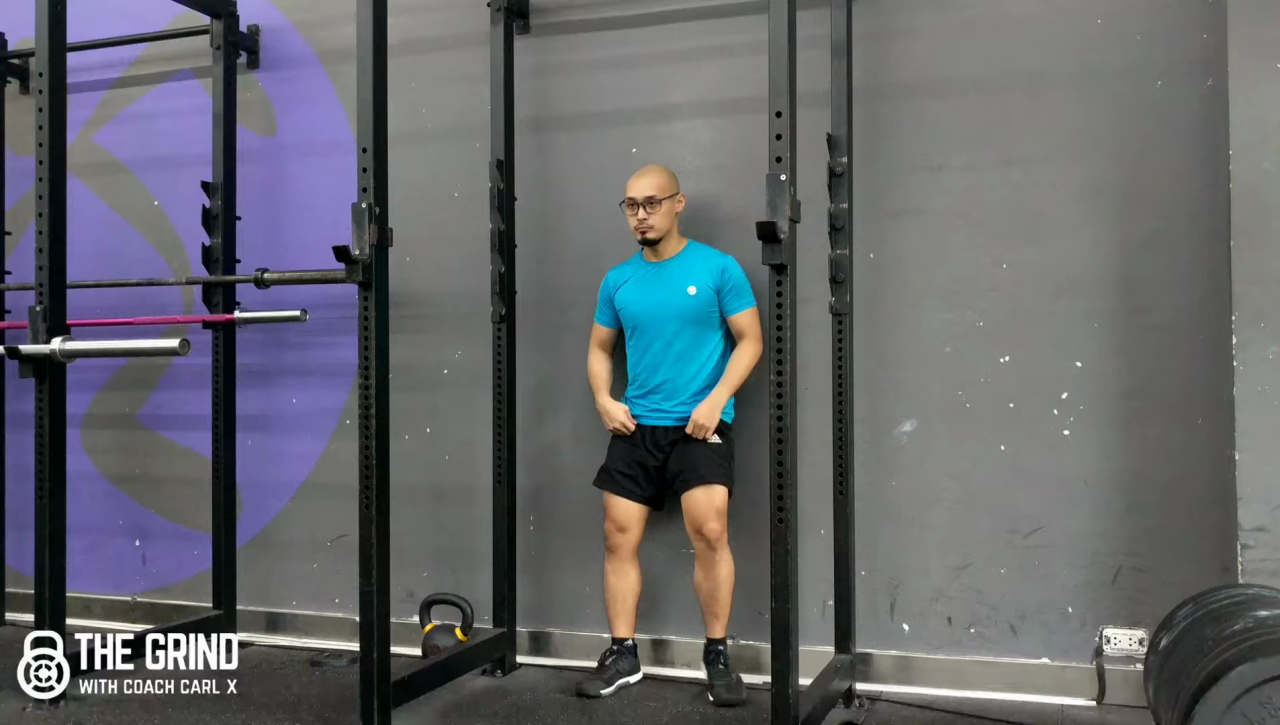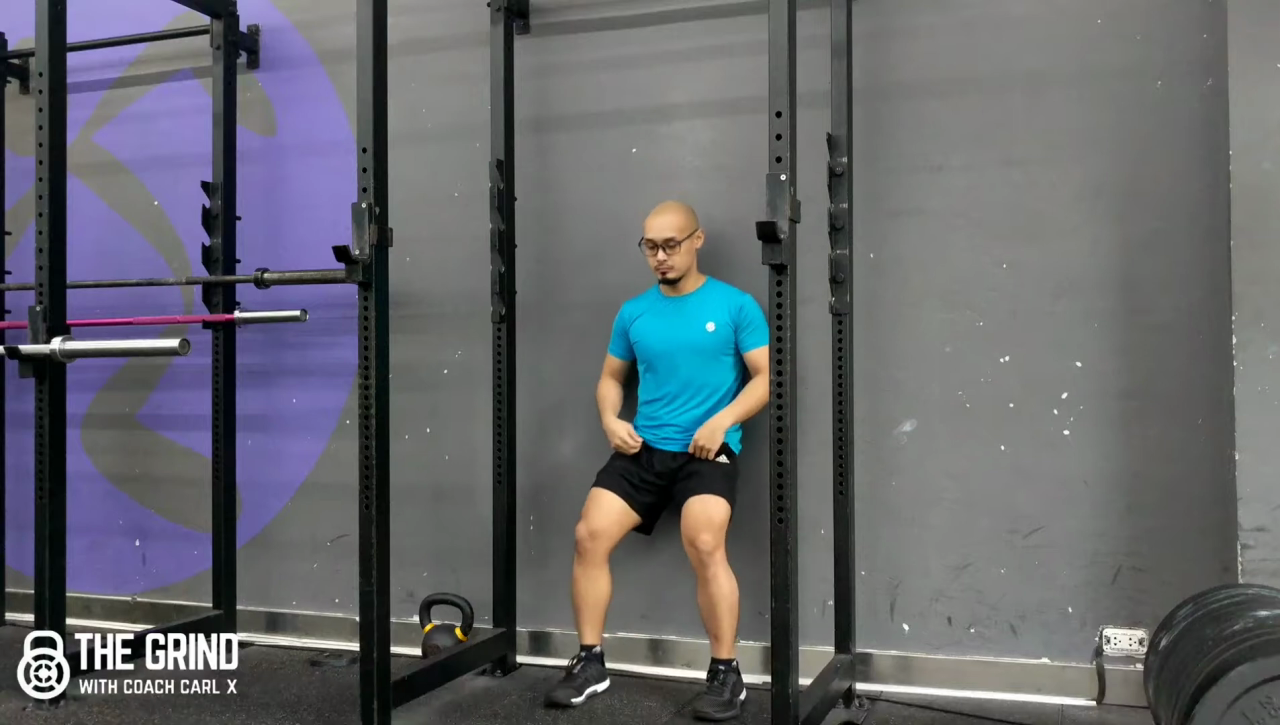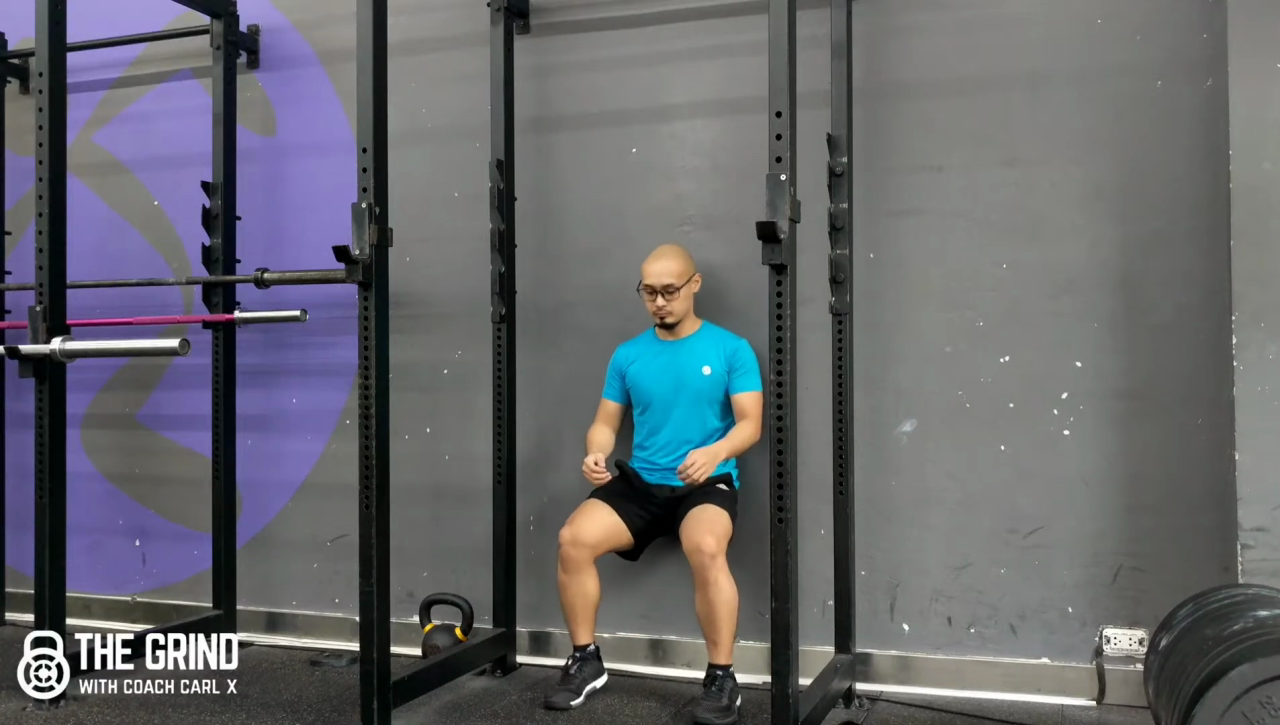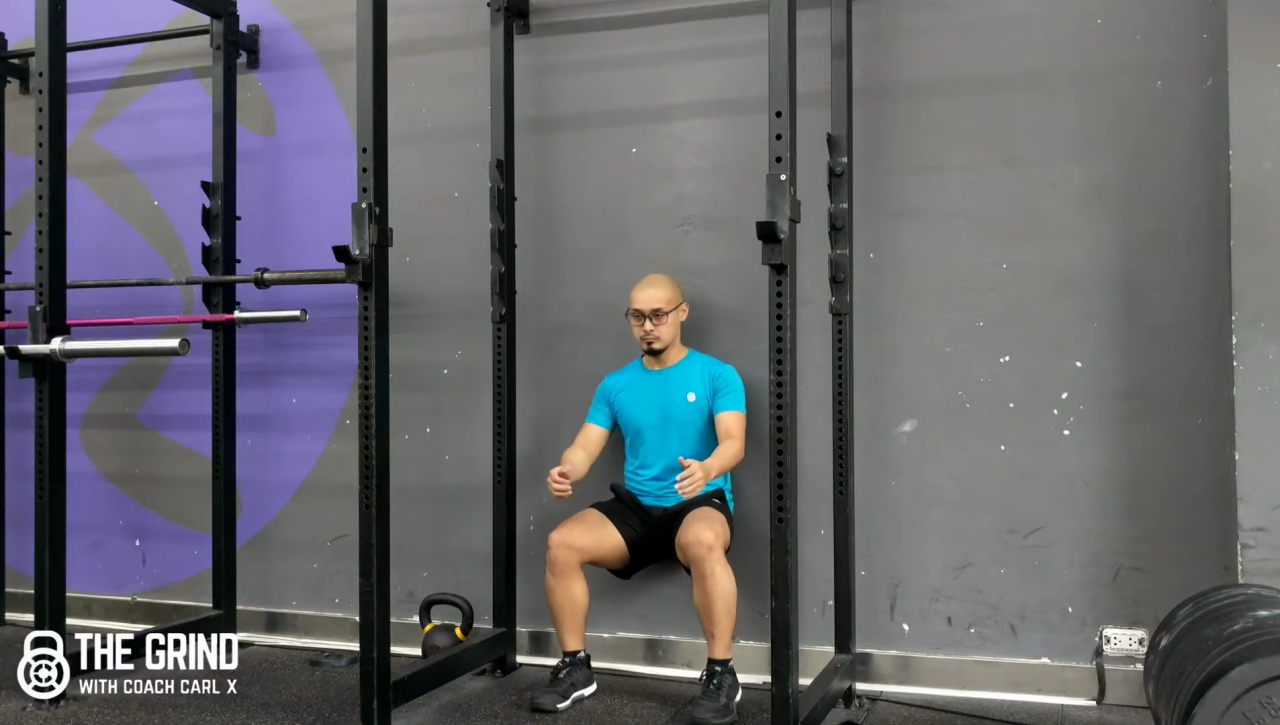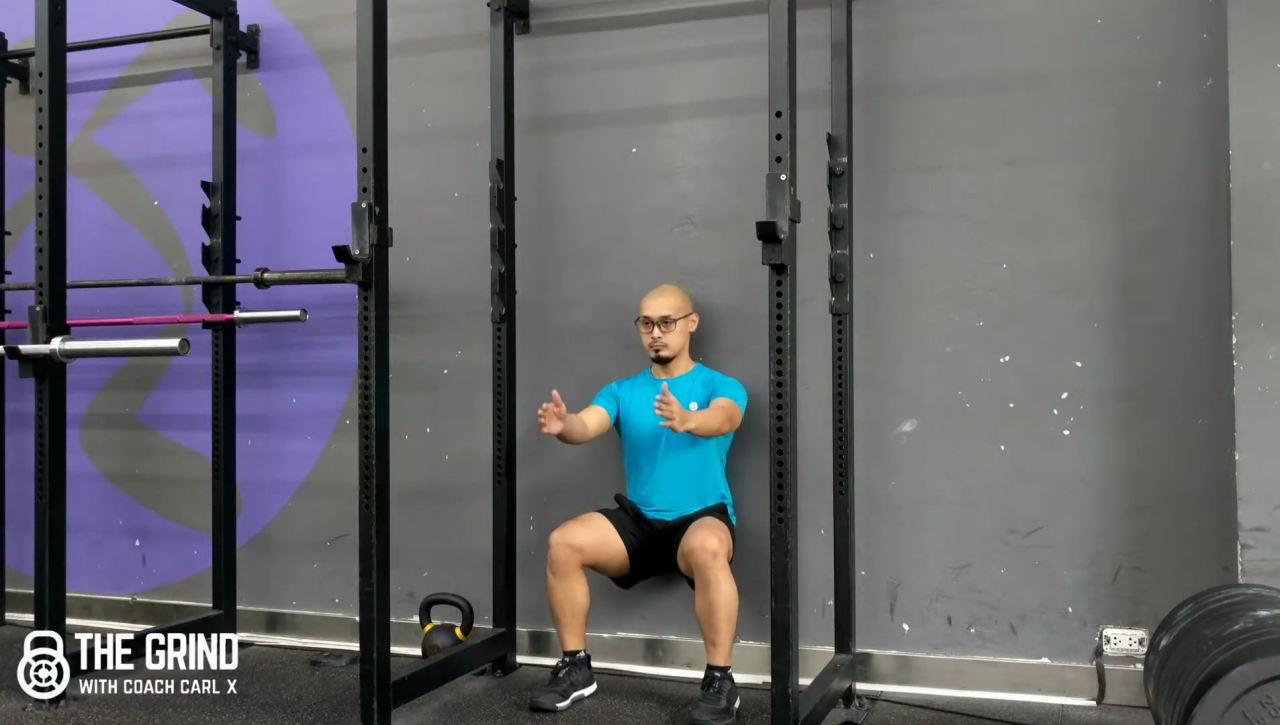
dt=0.5s
person 1, frame 1
left shoulder: (718, 269)
right shoulder: (618, 280)
left elbow: (750, 341)
right elbow: (599, 348)
left wrist: (717, 400)
right wrist: (603, 399)
left hip: (699, 425)
right hip: (636, 427)
left knee: (708, 533)
right knee: (619, 537)
left ankle: (717, 651)
right ankle: (623, 654)
person 1, frame 2
left shoulder: (736, 305)
right shoulder: (633, 313)
left elbow: (765, 377)
right elbow: (610, 377)
left wrist: (722, 420)
right wrist: (611, 419)
left hip: (706, 450)
right hip: (643, 448)
left knee: (704, 546)
right knee: (590, 535)
left ankle: (726, 672)
right ankle: (590, 660)
person 1, frame 3
left shoulder: (730, 349)
right shoulder: (628, 355)
left elbow: (750, 422)
right elbow: (604, 423)
left wrist: (716, 451)
right wrist: (596, 454)
left hip: (705, 485)
right hip: (640, 482)
left knee: (705, 548)
right knee: (573, 538)
left ankle: (721, 678)
right ankle: (585, 661)
person 1, frame 4
left shoulder: (717, 375)
right shoulder: (615, 384)
left elbow: (734, 441)
right elbow: (585, 447)
left wrist: (708, 469)
right wrist: (566, 471)
left hip: (699, 503)
right hip: (636, 506)
left knee: (703, 542)
right knee: (561, 543)
left ankle: (721, 675)
right ankle: (575, 667)
person 1, frame 5
left shoulder: (722, 387)
right shoulder: (622, 391)
left elbow: (722, 418)
right elbow: (588, 424)
left wrist: (686, 421)
right wrist: (562, 425)
left hip: (700, 519)
right hip: (638, 520)
left knee: (707, 549)
right knee: (562, 543)
left ankle: (720, 682)
right ankle: (575, 668)
